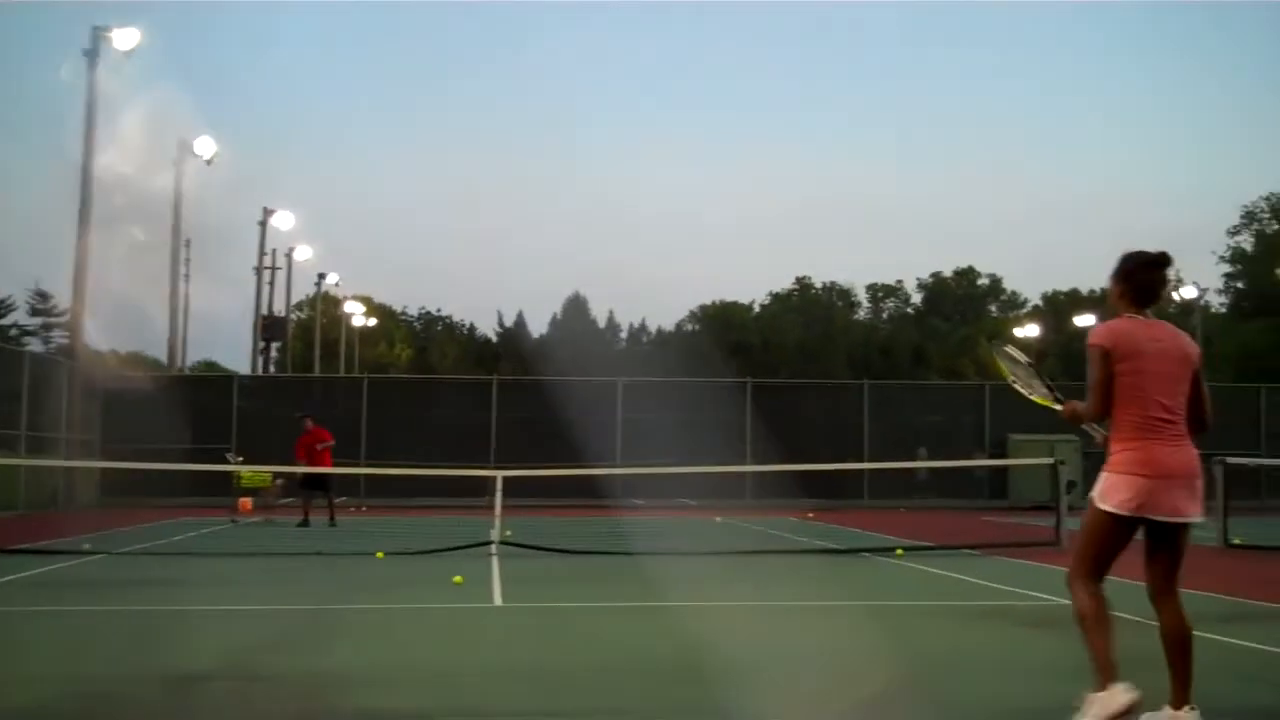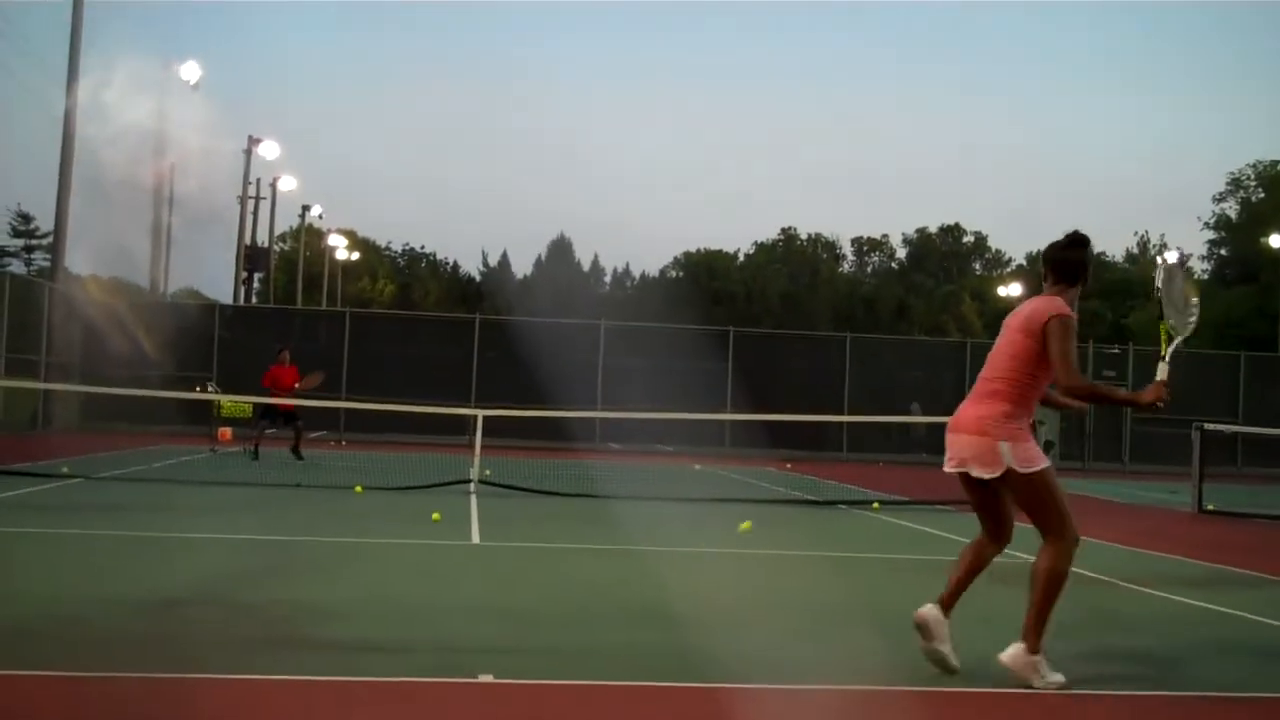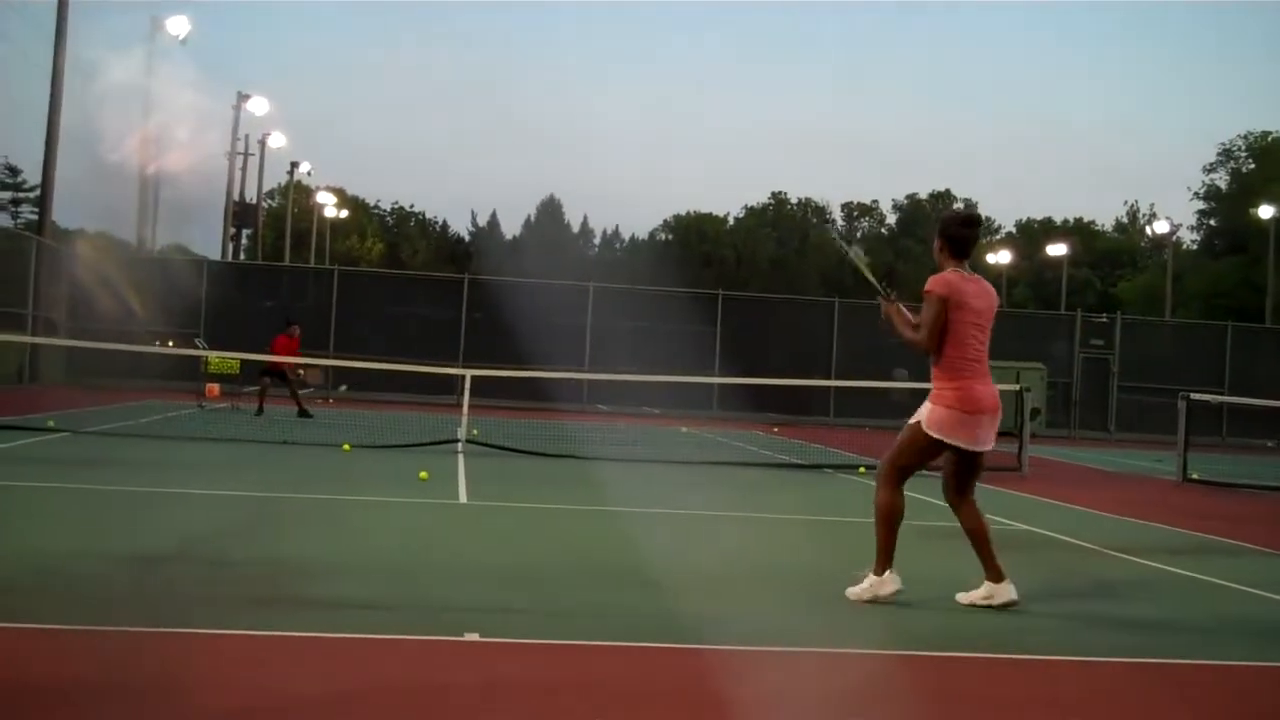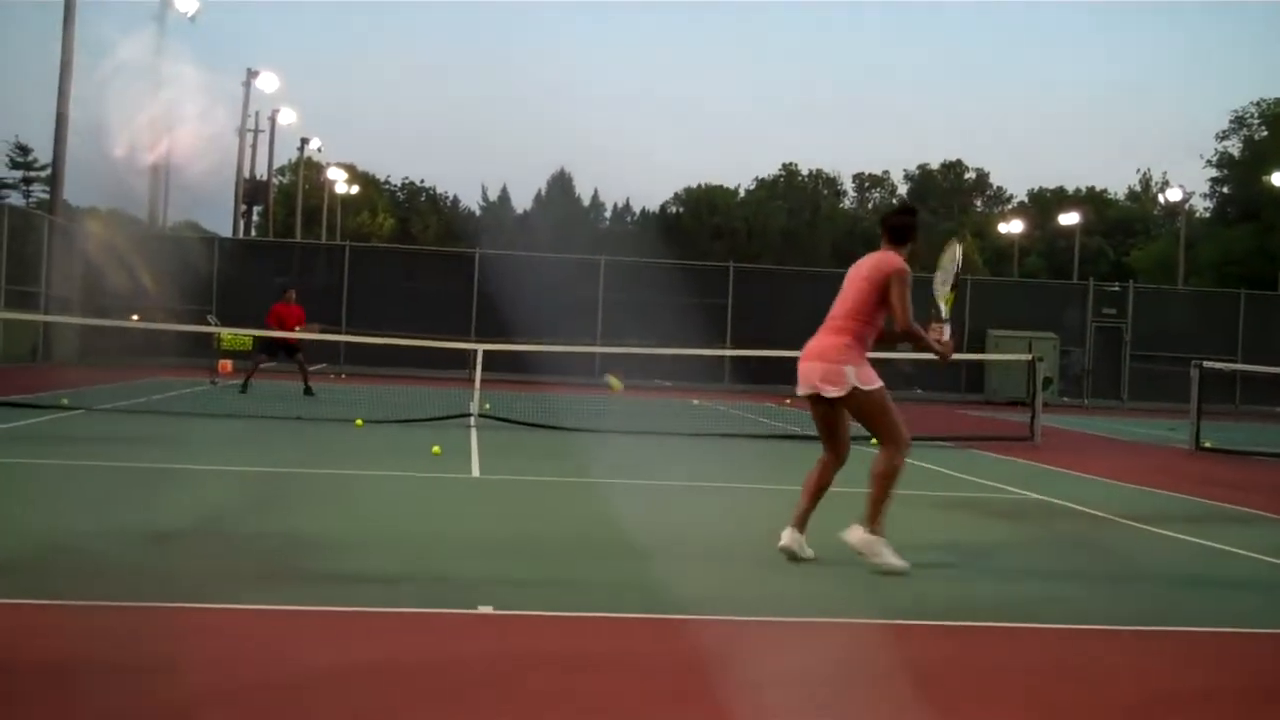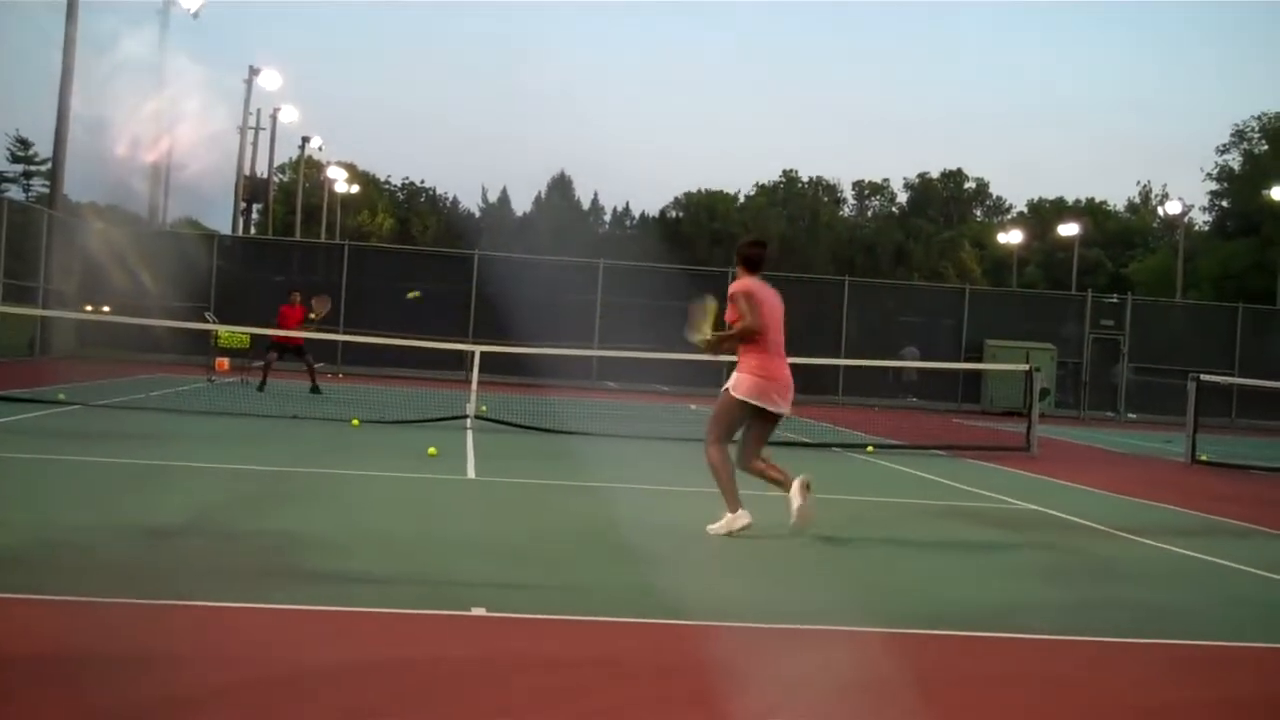
dt=1s
person 1, frame 1
left shoulder: (1106, 335)
right shoulder: (1184, 342)
left elbow: (1099, 410)
right elbow: (1203, 419)
left wrist: (1075, 409)
left hip: (1132, 473)
right hip: (1182, 472)
left knee: (1083, 578)
right knee: (1163, 593)
person 1, frame 2
left shoulder: (1024, 310)
right shoulder: (1057, 314)
right elbow: (1067, 383)
left wrist: (1071, 404)
right wrist: (1135, 398)
left hip: (965, 427)
right hip: (999, 433)
left knee: (995, 536)
right knee: (1061, 538)
left ankle: (938, 612)
right ankle: (1026, 648)
person 1, frame 3
left shoulder: (941, 284)
right shoulder: (987, 291)
left elbow: (927, 344)
left wrist: (899, 322)
right wrist: (918, 323)
left hip: (950, 404)
right hip: (985, 405)
left knee: (889, 476)
right knee: (959, 495)
left ankle: (883, 574)
right ankle: (998, 583)
person 1, frame 4
left shoulder: (864, 263)
right shoulder: (897, 268)
right elbow: (903, 327)
left wrist: (922, 338)
right wrist: (934, 346)
left hip: (814, 359)
right hip: (841, 363)
left knee: (836, 454)
right knee: (895, 444)
left ankle: (795, 531)
right ankle: (870, 531)
person 1, frame 5
left shoulder: (740, 287)
right shoulder: (774, 295)
left elbow: (754, 327)
left wrist: (719, 339)
right wrist: (734, 342)
left hip: (752, 377)
right hip: (781, 384)
left knee: (714, 441)
right knee: (749, 458)
left ankle: (735, 512)
right ankle: (793, 485)
